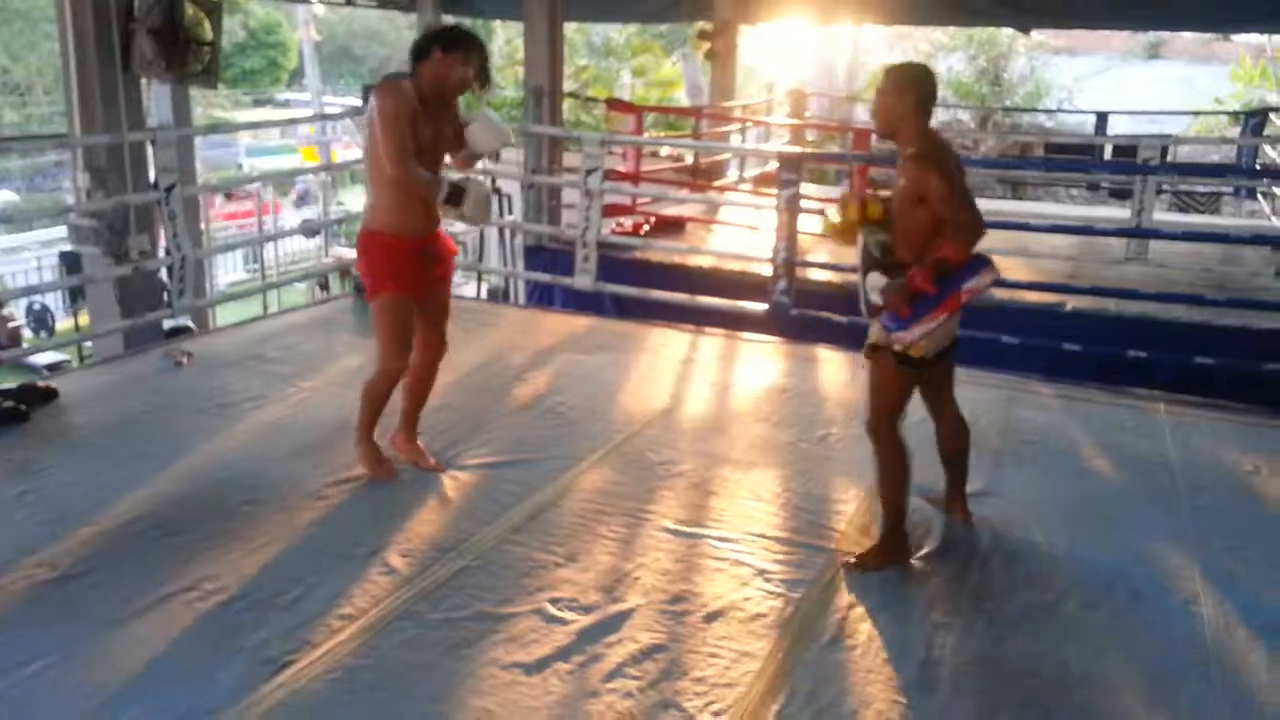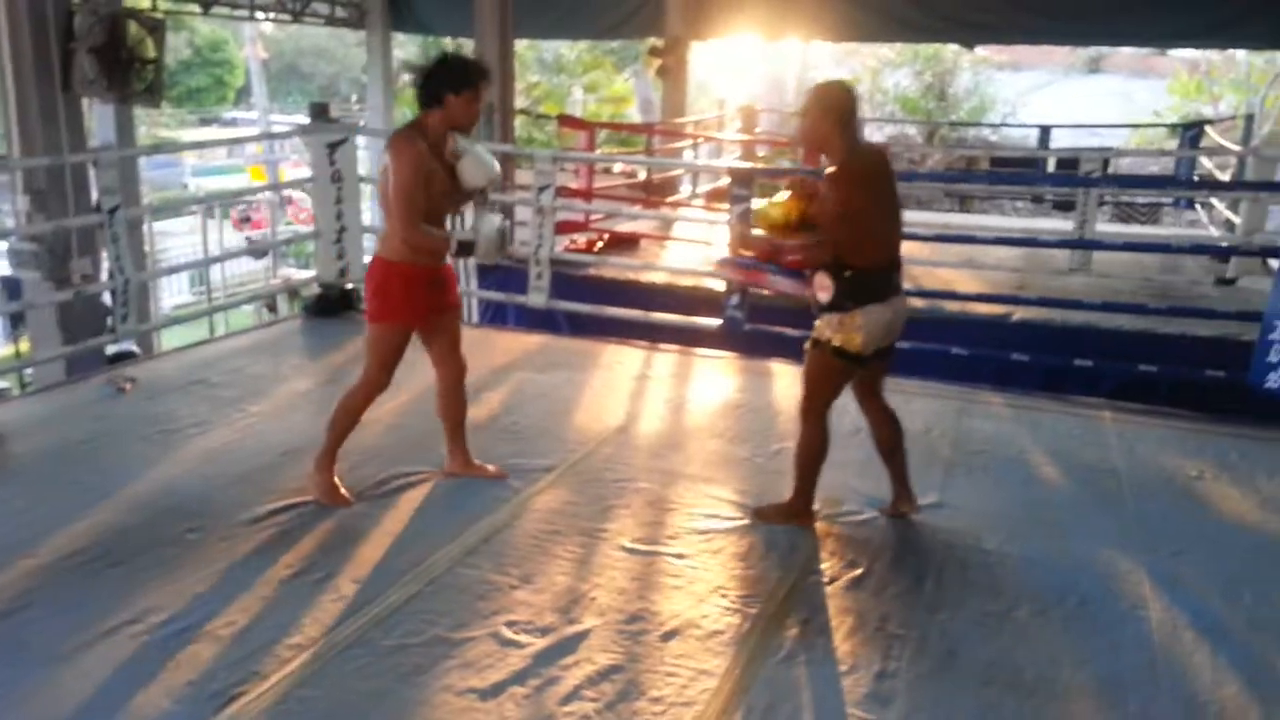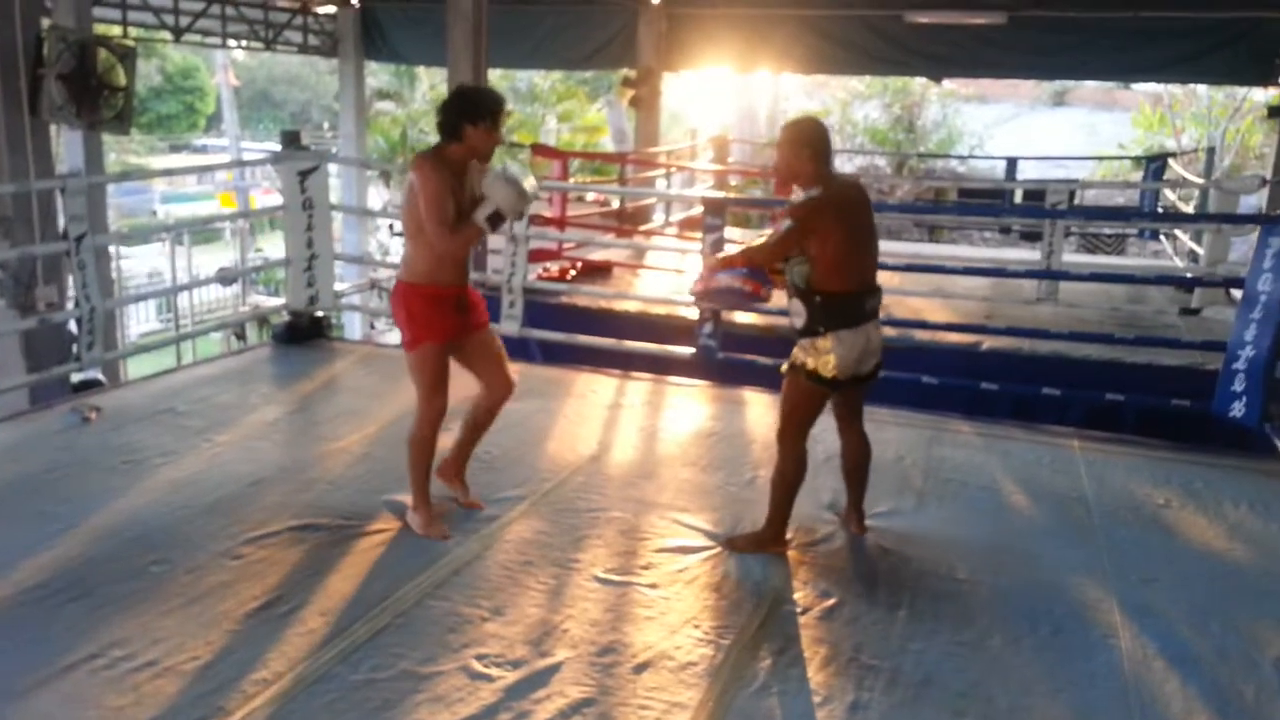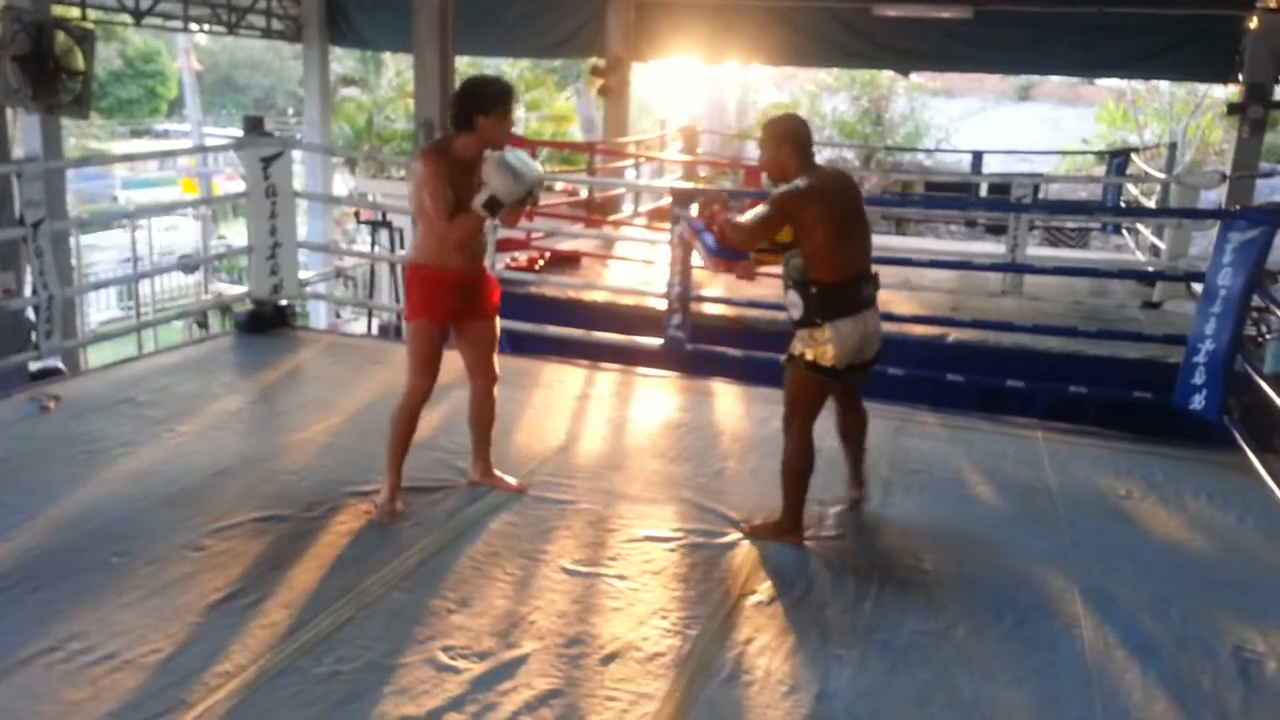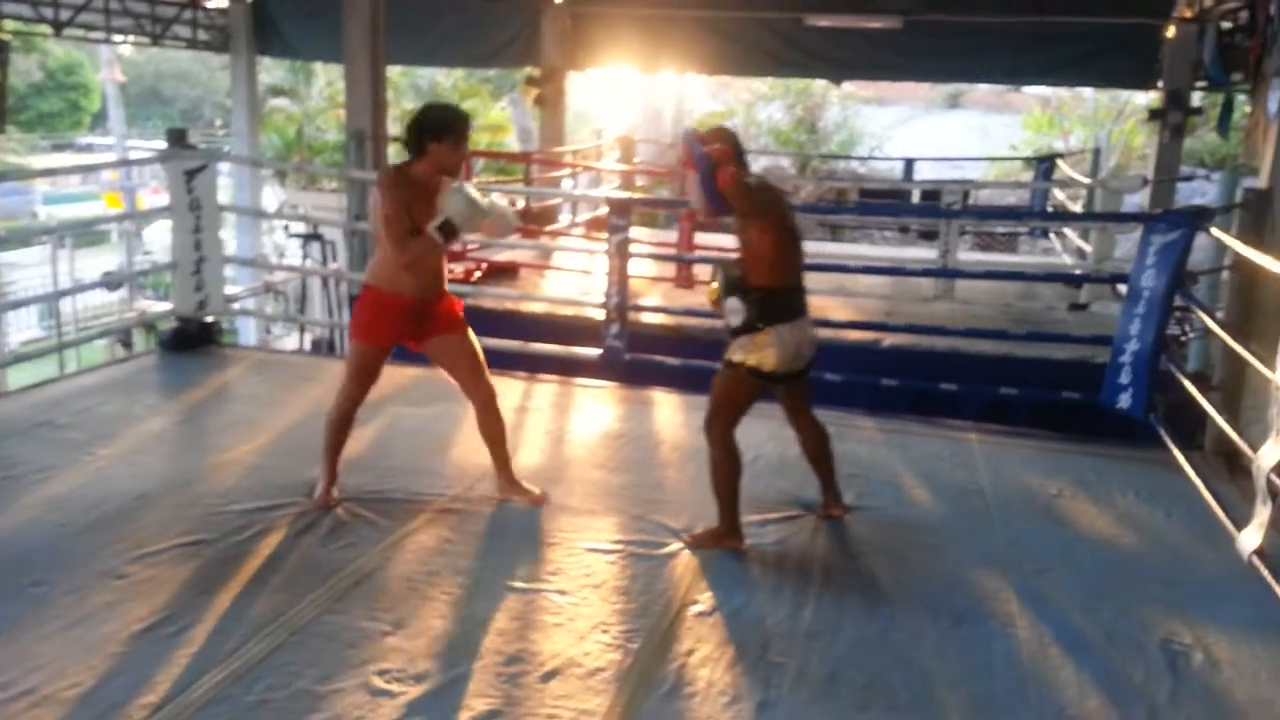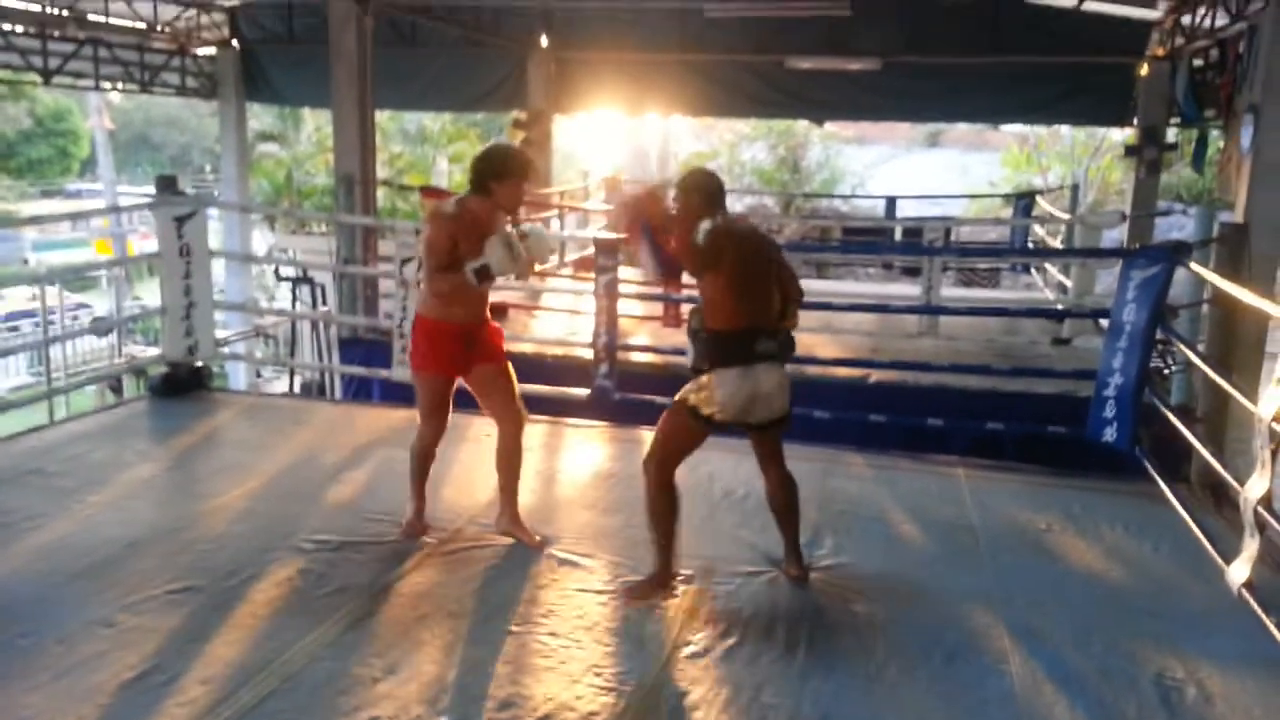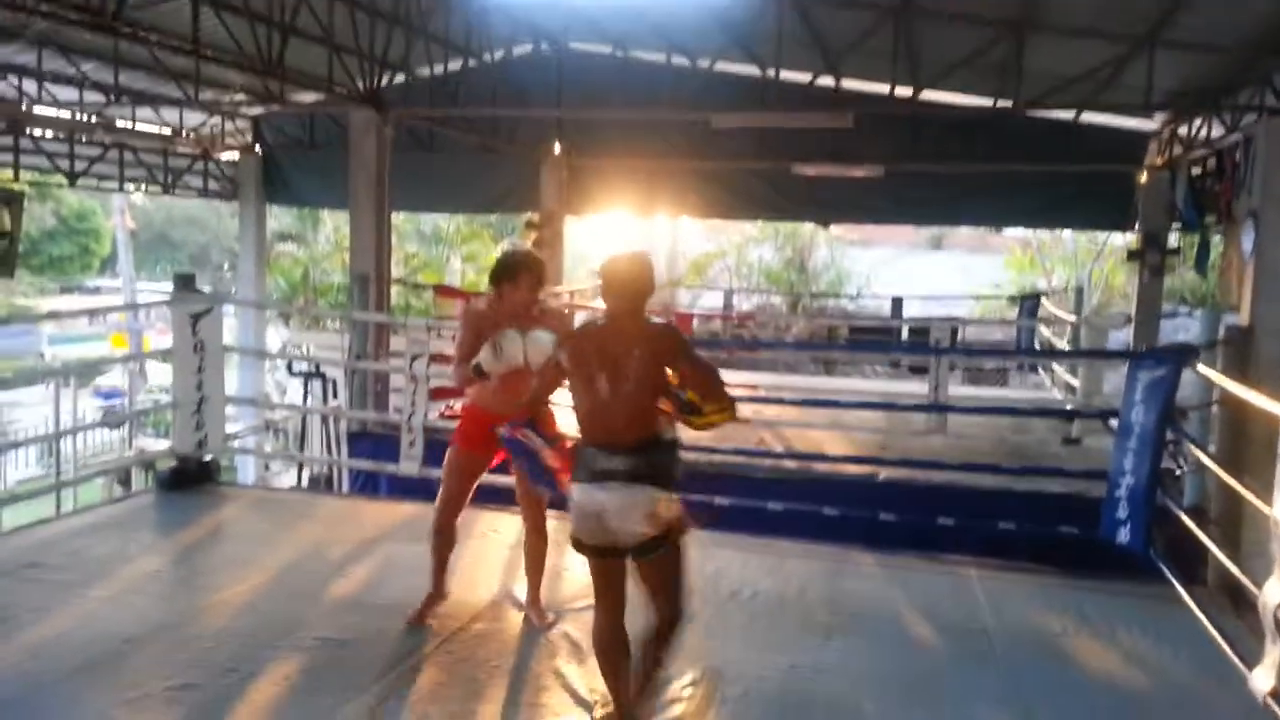
dt=0.5s
person 1, frame 1
left shoulder: (922, 162)
right shoulder: (931, 153)
left elbow: (969, 227)
left wrist: (914, 282)
right wrist: (879, 214)
left hip: (914, 311)
left knee: (881, 425)
right knee: (943, 406)
left ankle: (893, 540)
right ankle: (956, 499)
person 1, frame 2
left shoulder: (839, 180)
right shoulder: (874, 159)
left elbow: (820, 250)
right wrist: (811, 200)
left hip: (852, 311)
right hip: (887, 303)
left knee: (813, 410)
right knee: (872, 399)
left ankle: (799, 506)
right ankle: (901, 492)
person 1, frame 3
left shoulder: (813, 204)
right shoulder: (852, 191)
left elbow: (770, 253)
left wrist: (726, 261)
right wrist: (792, 253)
left hip: (829, 337)
right hip: (865, 328)
left knee: (790, 437)
right knee: (850, 423)
left ankle: (773, 533)
right ankle: (855, 513)
person 1, frame 4
left shoulder: (797, 194)
right shoulder: (842, 181)
left elbow: (742, 236)
left wrist: (717, 219)
right wrist: (777, 236)
left hip: (826, 326)
right hip: (863, 315)
left knee: (797, 424)
right knee: (849, 399)
left ankle: (789, 524)
right ankle: (857, 483)
person 1, frame 5
left shoulder: (757, 195)
right shoulder: (763, 195)
left elbow: (736, 194)
left wrist: (719, 161)
right wrist: (732, 278)
left hip: (764, 333)
right hip: (792, 325)
left knee: (718, 427)
right knee: (801, 414)
left ankle: (727, 530)
right ankle: (832, 498)
person 1, frame 6
left shoulder: (713, 233)
right shoulder: (759, 240)
left elbow: (689, 265)
right elbow: (792, 294)
left wrist: (664, 228)
left hip: (723, 375)
right hip: (771, 372)
left knee: (657, 467)
right knee: (773, 467)
left ankle: (662, 573)
right ankle: (795, 559)
person 1, frame 7
left shoulder: (574, 342)
right shoulder: (662, 337)
left elbow: (531, 401)
right elbow: (712, 394)
left hip: (590, 488)
right hip: (644, 491)
left knee: (608, 610)
right knee: (667, 612)
person 2, frame 1
left shoulder: (443, 104)
right shoulder: (393, 94)
left elbow: (462, 158)
right elbow: (400, 174)
left wrist: (479, 147)
right wrist: (452, 191)
left hip: (429, 244)
right hip: (386, 249)
left knee: (430, 350)
right knee: (394, 361)
left ankle: (406, 436)
right ankle: (365, 438)
person 2, frame 2
left shoulder: (446, 142)
right shoulder: (410, 148)
right elbow: (409, 231)
left wrist: (472, 188)
left hip: (435, 275)
right hip: (397, 277)
left knee: (452, 369)
right knee: (374, 381)
left ankle: (459, 457)
right ankle: (324, 465)
person 2, frame 3
left shoulder: (473, 170)
right shoulder: (430, 170)
right elbow: (447, 243)
left wrist: (503, 205)
right wrist: (492, 214)
left hip: (460, 295)
right hip: (422, 298)
left knee: (500, 384)
right knee: (433, 406)
left ankle: (453, 468)
right ankle: (419, 505)
person 2, frame 4
left shoulder: (491, 160)
right shoulder: (433, 162)
left elbow: (511, 220)
right elbow: (450, 232)
left wrist: (523, 192)
right wrist: (492, 199)
left hip: (475, 281)
right hip: (431, 282)
left knee: (485, 378)
right knee: (419, 385)
left ankle: (482, 468)
right ankle: (391, 482)
person 2, frame 5
left shoulder: (445, 184)
right shoulder: (392, 186)
left elbow: (448, 234)
right elbow: (403, 257)
left wrist: (487, 216)
right wrist: (447, 226)
left hip: (434, 305)
right hip: (384, 304)
left knee: (483, 393)
right knee: (351, 397)
left ankle: (506, 479)
right ankle: (328, 478)
person 2, frame 6
left shoulder: (498, 217)
right shoulder: (447, 220)
right elbow: (436, 288)
left wrist: (519, 255)
right wrist: (485, 269)
left hip: (478, 331)
right hip: (436, 333)
left knee: (512, 420)
right knee: (433, 428)
left ankle: (508, 515)
right ankle: (416, 505)
person 2, frame 7
left shoulder: (552, 319)
right shoulder: (477, 315)
right elbow: (459, 377)
left wrist: (551, 363)
right wrist: (484, 367)
left hip: (529, 423)
right hip: (481, 419)
left knee: (535, 518)
right knee: (446, 508)
left ankle: (533, 599)
right ankle: (436, 587)
